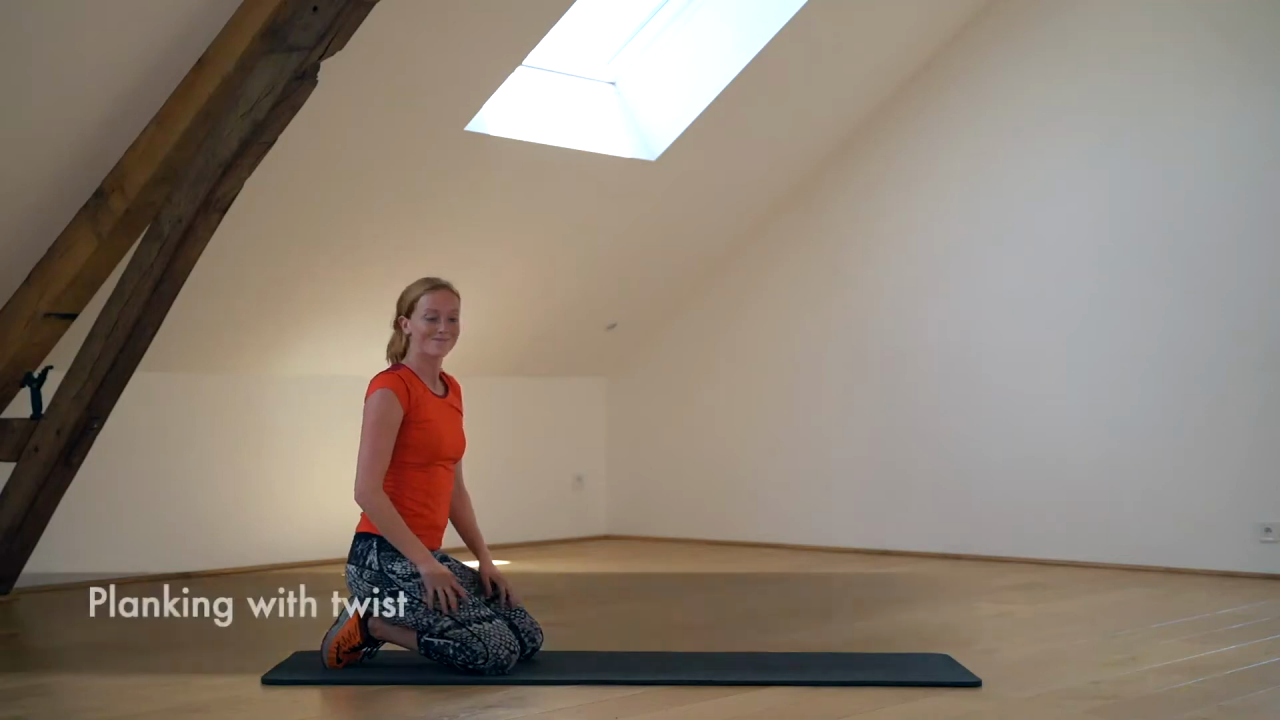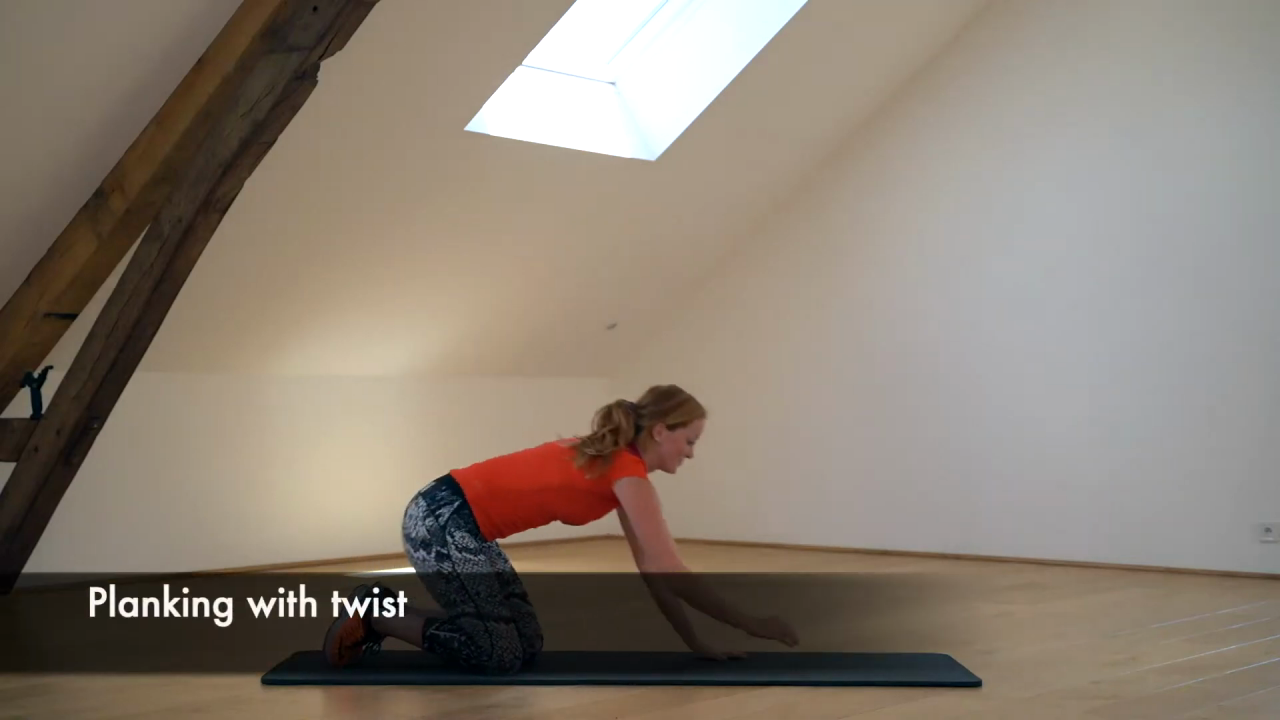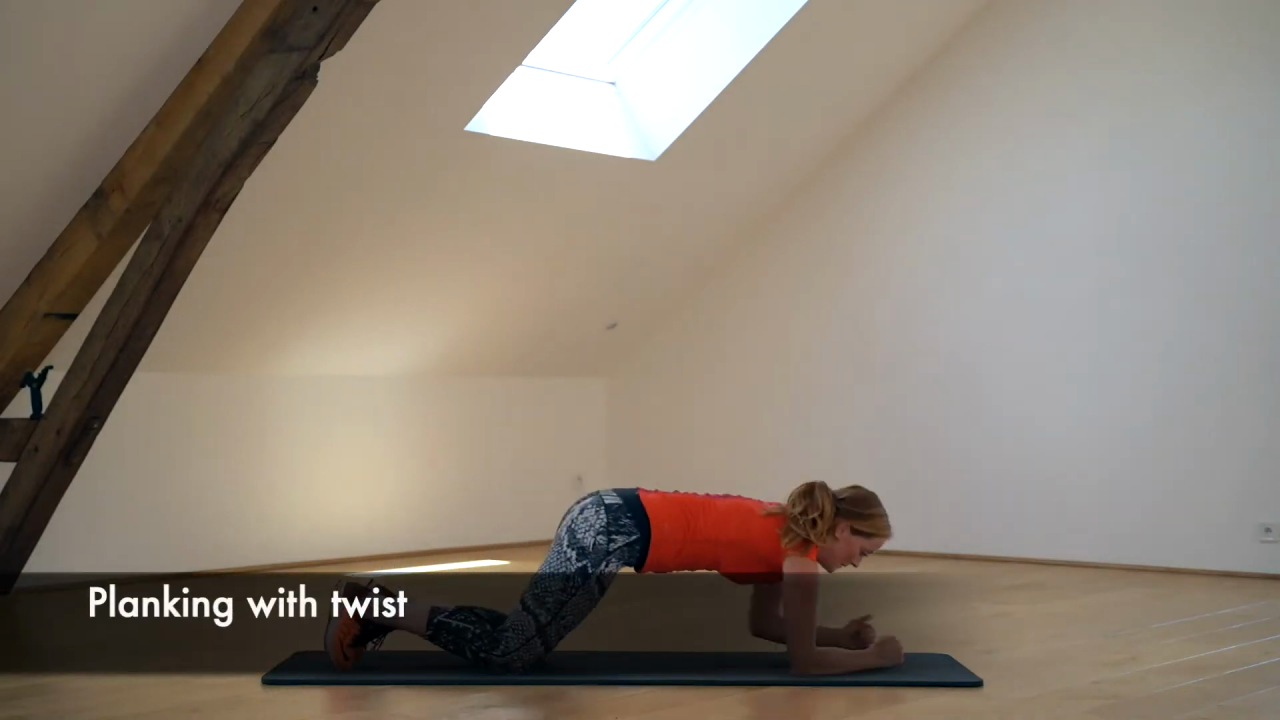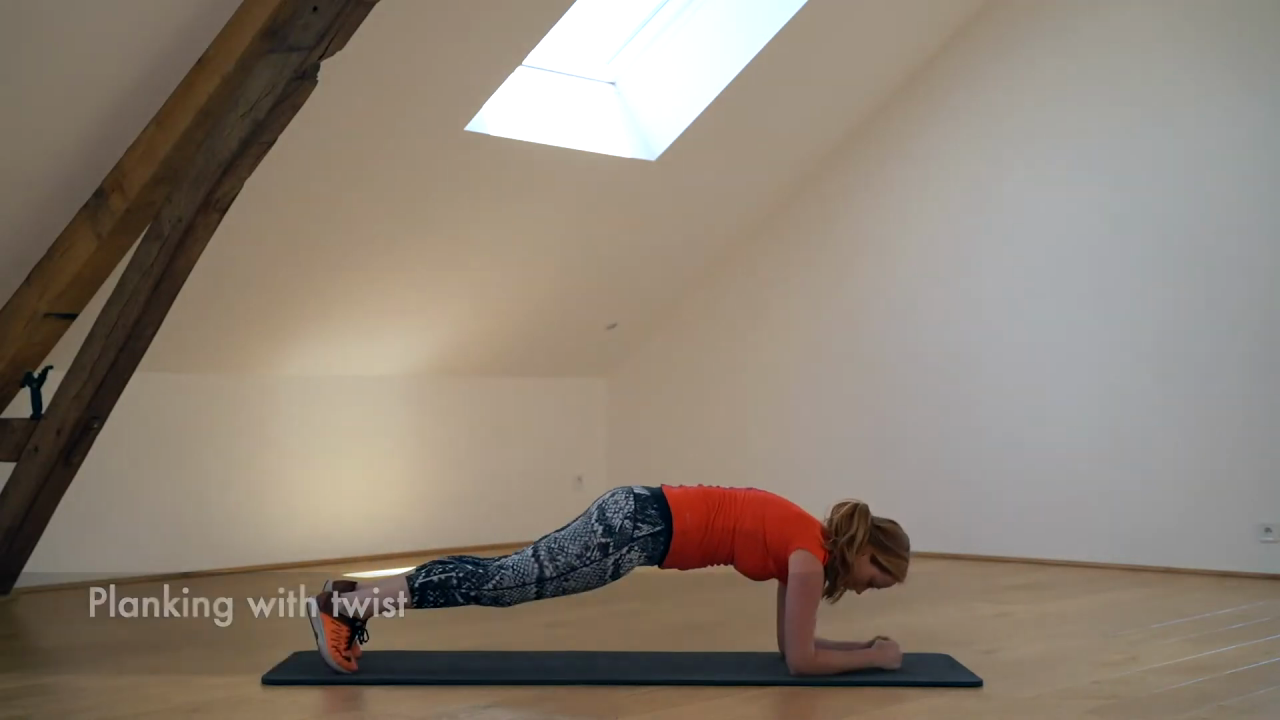
dt=0.7s
person 1, frame 1
left shoulder: (451, 390)
right shoulder: (390, 388)
right elbow: (367, 491)
left wrist: (484, 561)
right wrist: (427, 564)
left hip: (424, 557)
right hip: (386, 560)
left knee: (528, 637)
right knee: (496, 651)
left ankle: (387, 617)
right ankle: (371, 624)
person 1, frame 2
left shoulder: (618, 459)
right shoulder: (626, 471)
left elbow: (651, 567)
right elbow: (674, 577)
left wrist: (693, 639)
right wrist: (754, 625)
left hip: (458, 521)
right hip: (441, 521)
left knee: (525, 644)
right knee: (498, 654)
left ankle: (381, 610)
right ankle: (376, 619)
person 1, frame 3
left shoulder: (781, 529)
right shoulder: (802, 552)
left elbow: (762, 622)
right elbow: (806, 660)
left wrist: (839, 633)
right wrist: (875, 655)
left hip: (606, 512)
right hip: (612, 534)
left knee: (523, 636)
right knee: (511, 651)
left ankle: (381, 607)
right ankle: (381, 606)
person 1, frame 4
left shoulder: (803, 541)
right shoulder: (809, 553)
left elbow: (790, 643)
right elbow: (802, 661)
left wrist: (863, 644)
right wrist: (875, 656)
left hip: (637, 515)
right hip: (638, 529)
left knee: (504, 575)
right knee: (502, 582)
left ankle: (357, 593)
right ankle: (341, 605)
